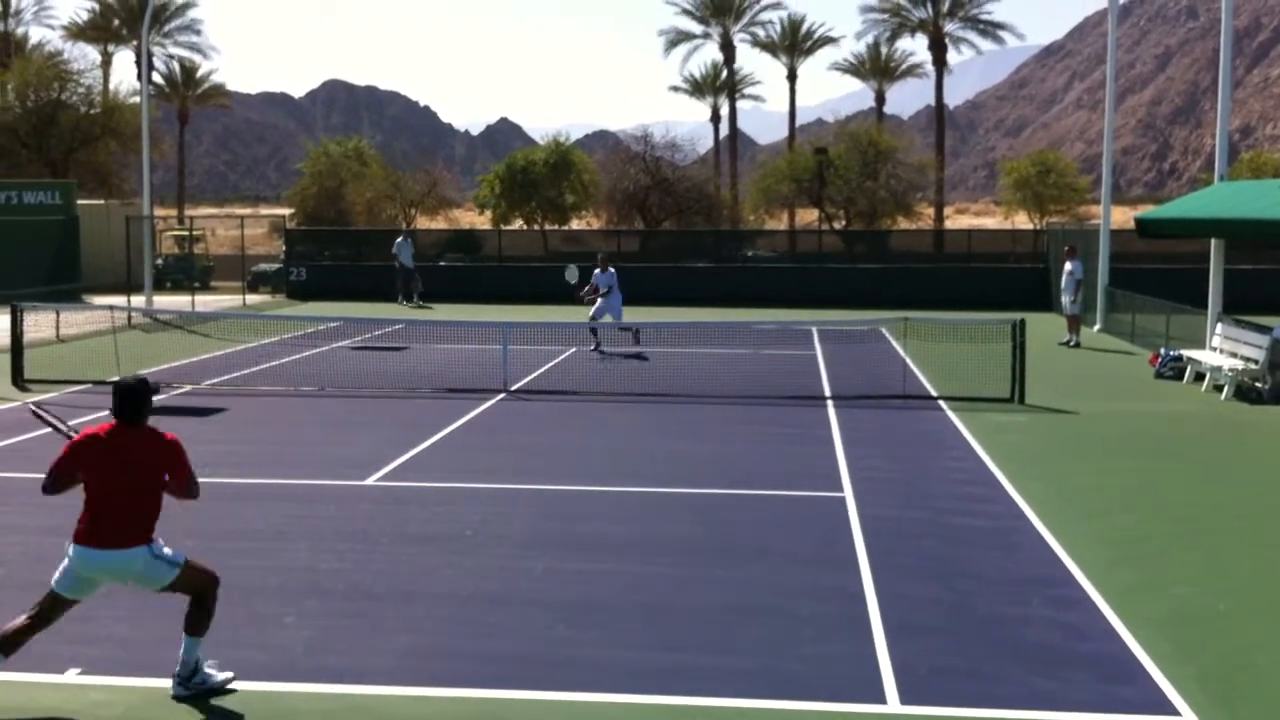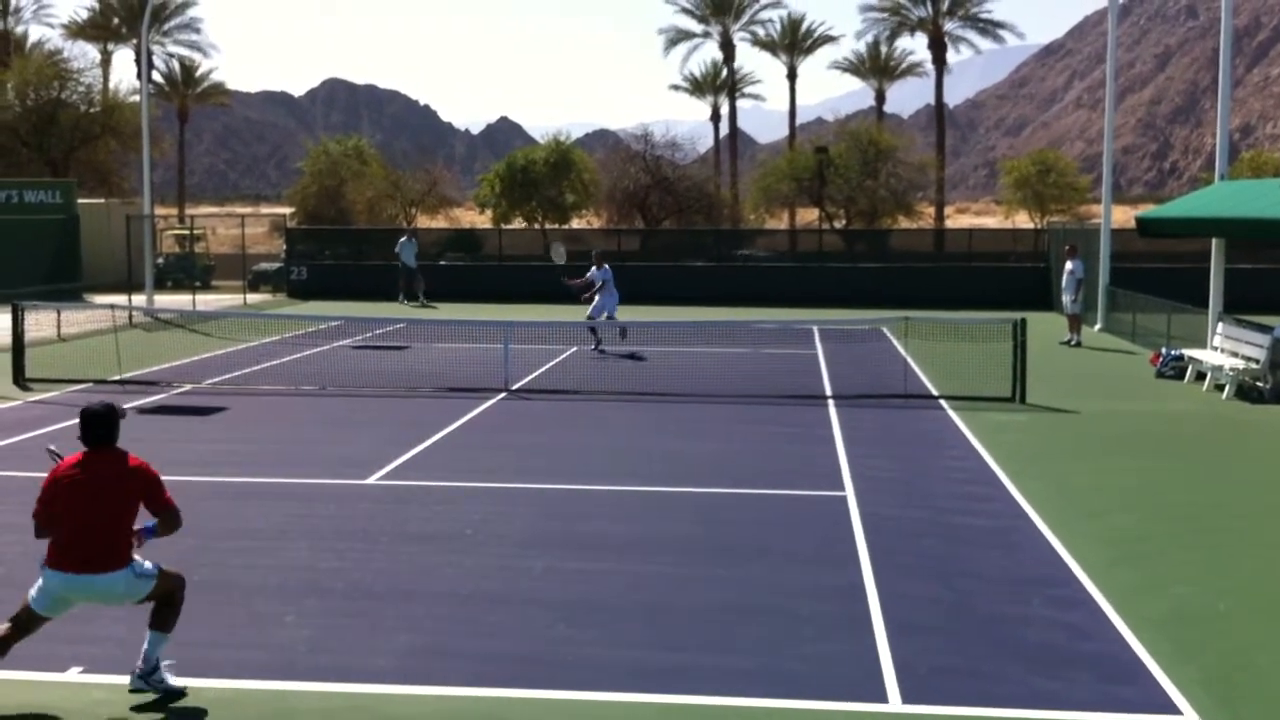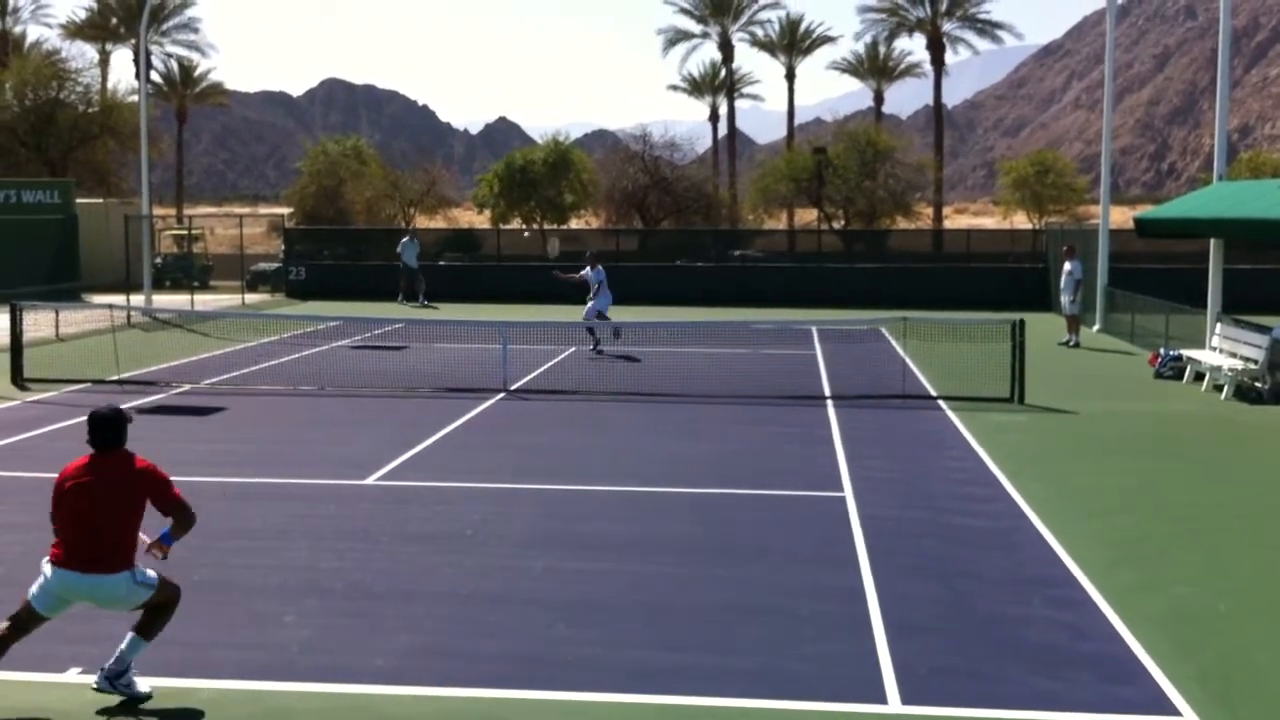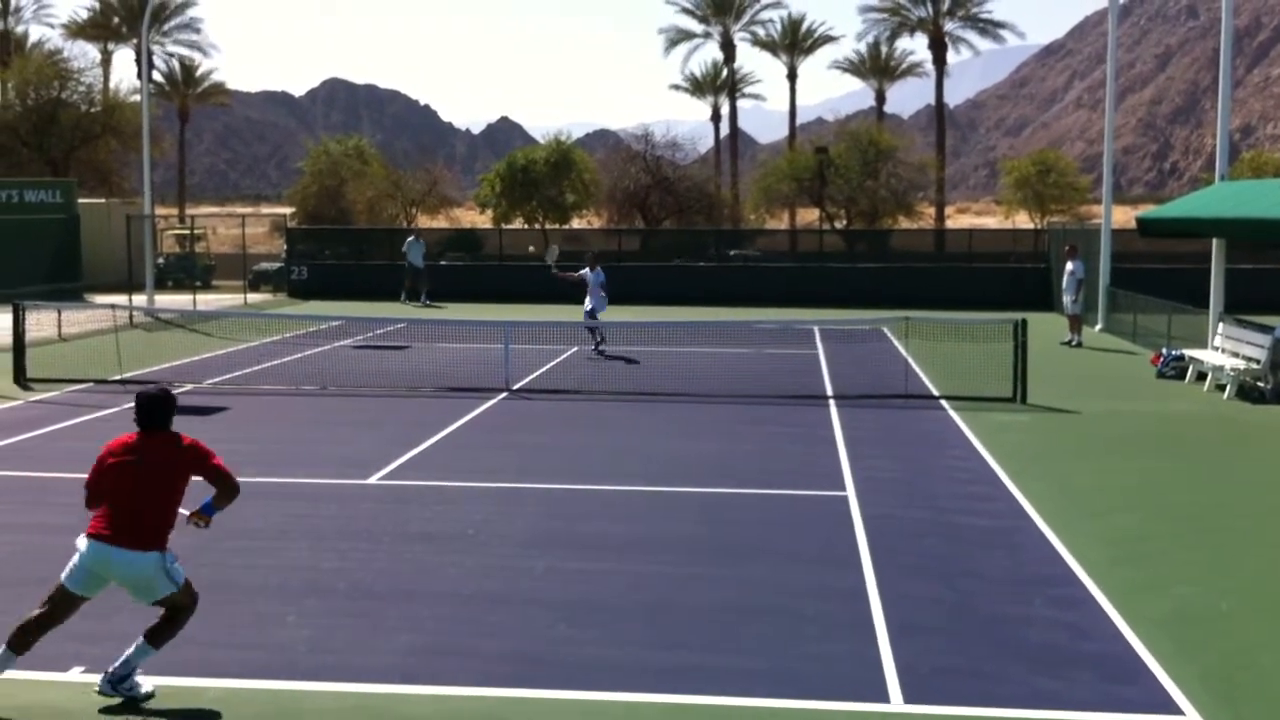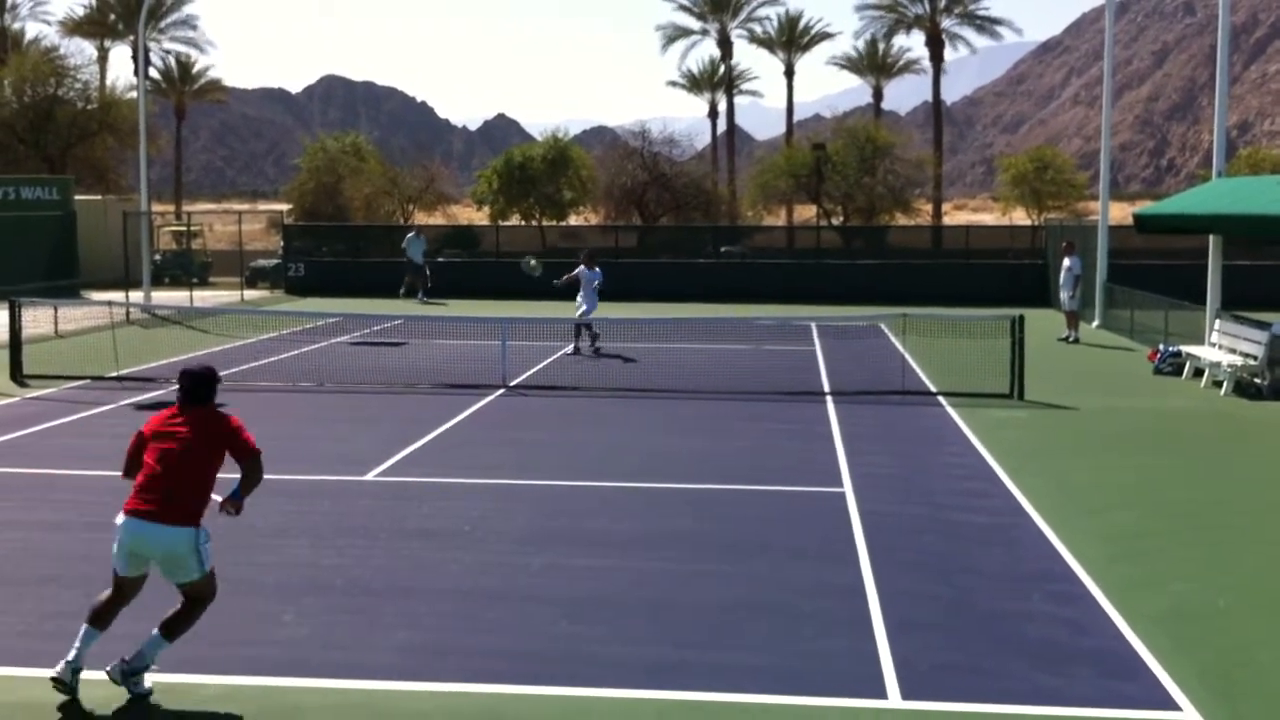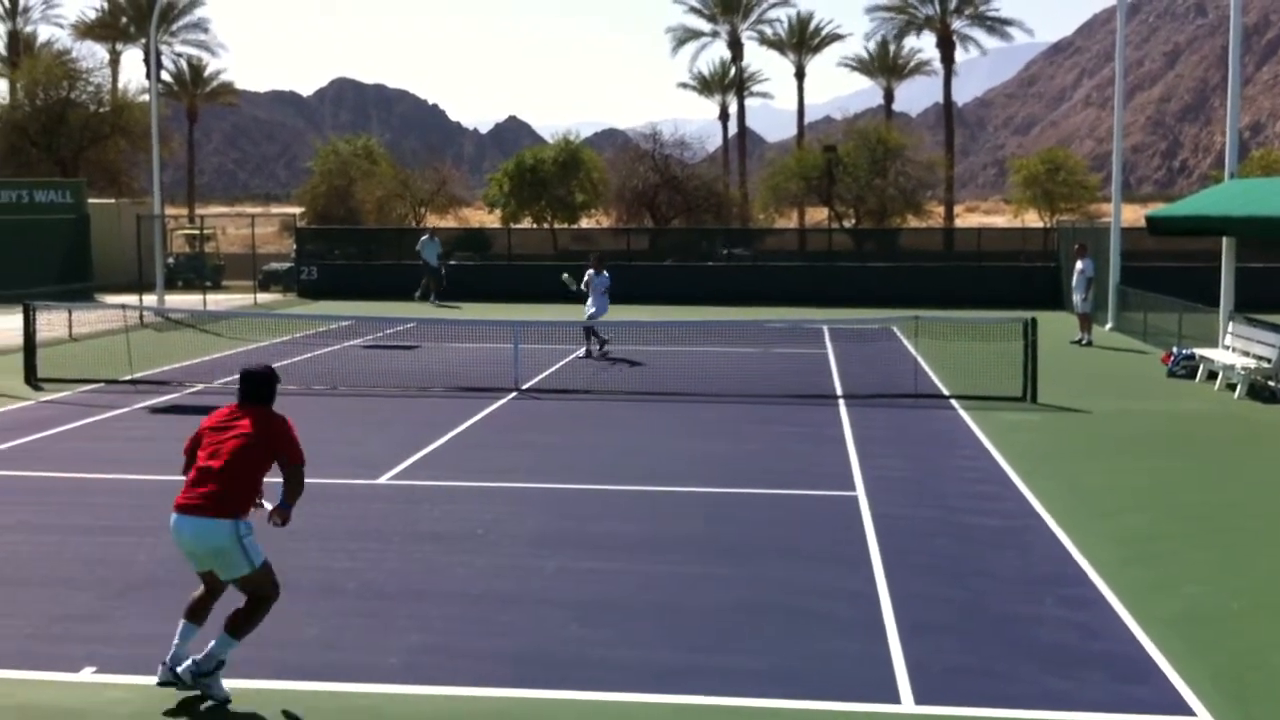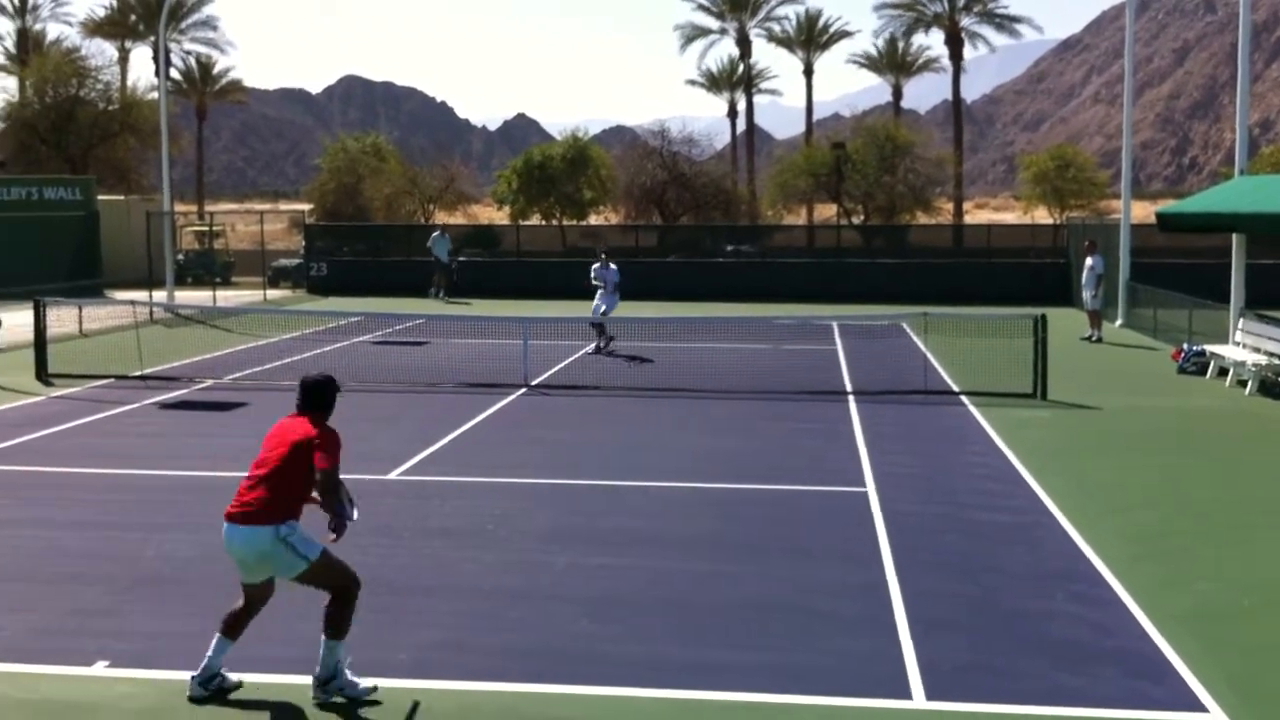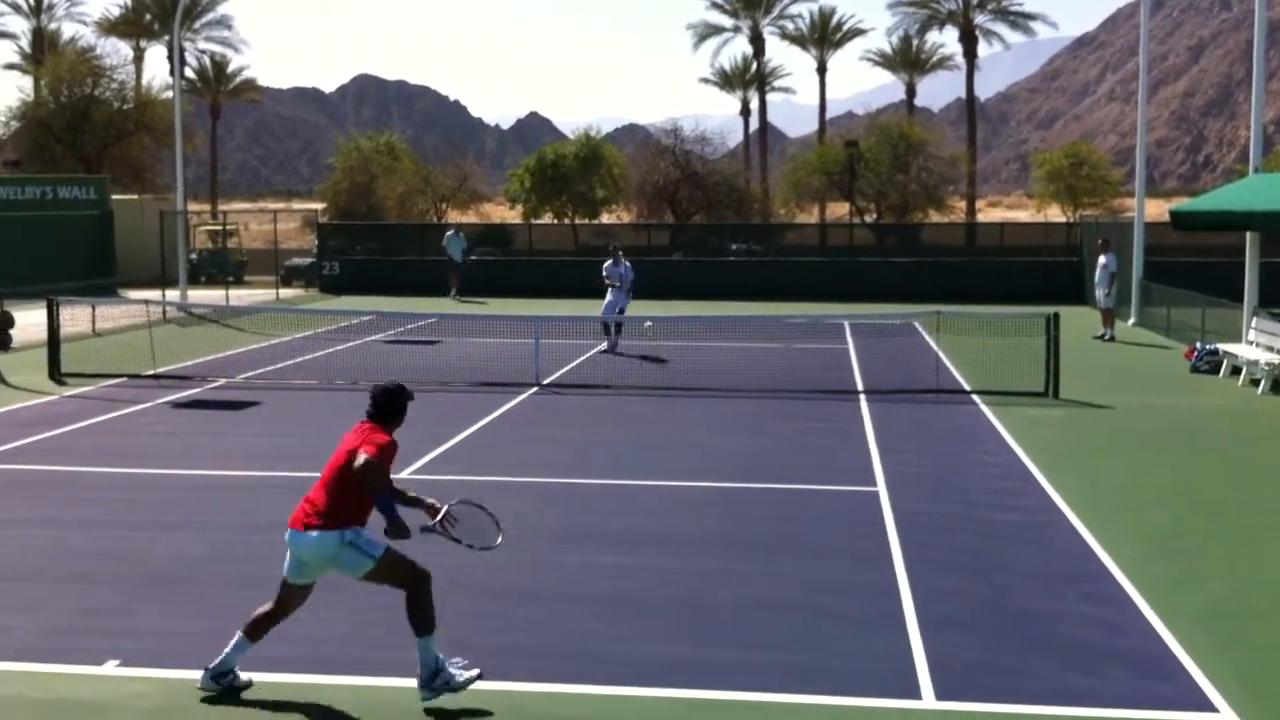
dt=0.1s
person 1, frame 1
left shoulder: (88, 441)
right shoulder: (166, 444)
left elbow: (49, 487)
right elbow: (191, 492)
left hip: (86, 550)
right hip: (135, 553)
left knee: (43, 613)
right knee: (207, 586)
right ankle: (189, 674)
person 1, frame 2
left shoulder: (60, 473)
right shoulder: (138, 471)
left elbow: (40, 530)
right elbow: (172, 522)
right wrist: (147, 533)
left hip: (60, 575)
right hip: (112, 578)
right knee: (174, 586)
right ankle: (149, 671)
person 1, frame 3
left shoulder: (69, 474)
right shoulder: (145, 472)
left elbow: (59, 529)
right elbow: (186, 518)
right wrist: (166, 540)
left hip: (64, 573)
right hip: (114, 579)
right knee: (169, 596)
right ankle: (117, 673)
person 1, frame 4
left shoulder: (113, 449)
right shoulder: (186, 449)
left elbow: (90, 501)
right elbow: (230, 488)
right wrist: (207, 509)
left hip: (96, 547)
right hip: (143, 557)
left knee: (51, 613)
right knee: (184, 604)
right ankle: (120, 677)
person 1, frame 5
left shoulder: (155, 422)
right shoulder: (225, 425)
left elbow: (129, 470)
right elbow: (254, 470)
right wrist: (237, 497)
left hip: (133, 523)
right hip: (178, 533)
left knee: (122, 593)
right knee: (200, 596)
left ankle: (71, 665)
right ankle: (133, 667)
person 1, frame 6
left shoulder: (214, 420)
right shoulder: (276, 425)
right elbow: (295, 477)
right wrist: (284, 506)
left hip: (183, 519)
right hip: (222, 526)
left knee: (213, 586)
right knee: (264, 594)
left ankle: (174, 665)
right ankle: (205, 667)
person 1, frame 7
left shoulder: (282, 427)
right shoulder: (323, 435)
right elbow: (328, 484)
left wrist: (307, 496)
right wrist: (340, 517)
left hip: (234, 528)
right hip: (268, 531)
left knee: (254, 600)
right knee: (347, 586)
left ankle: (207, 677)
right ankle: (330, 677)
person 1, frame 8
left shoulder: (361, 432)
right shoulder: (382, 441)
right elbow: (364, 473)
left wrist: (422, 502)
right wrist: (393, 517)
left hip: (299, 533)
right hip: (331, 536)
left knee: (283, 607)
right knee: (419, 581)
left ankle: (220, 671)
right ankle: (432, 673)
